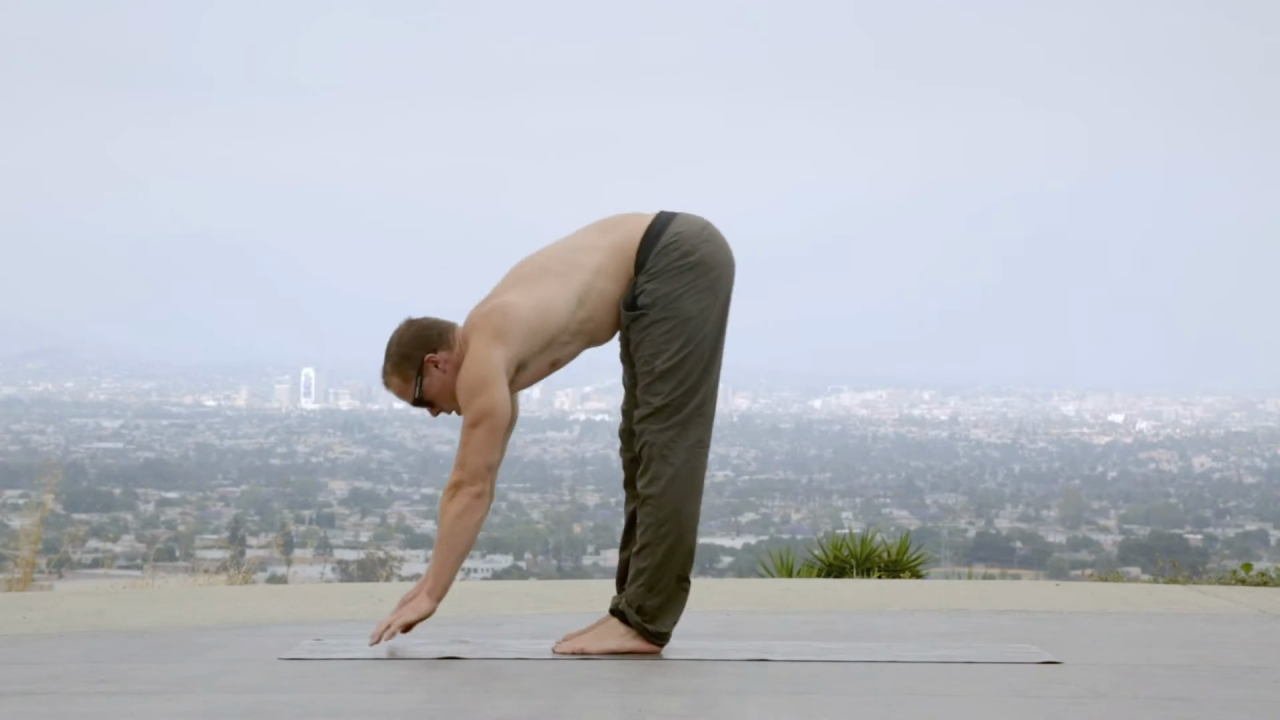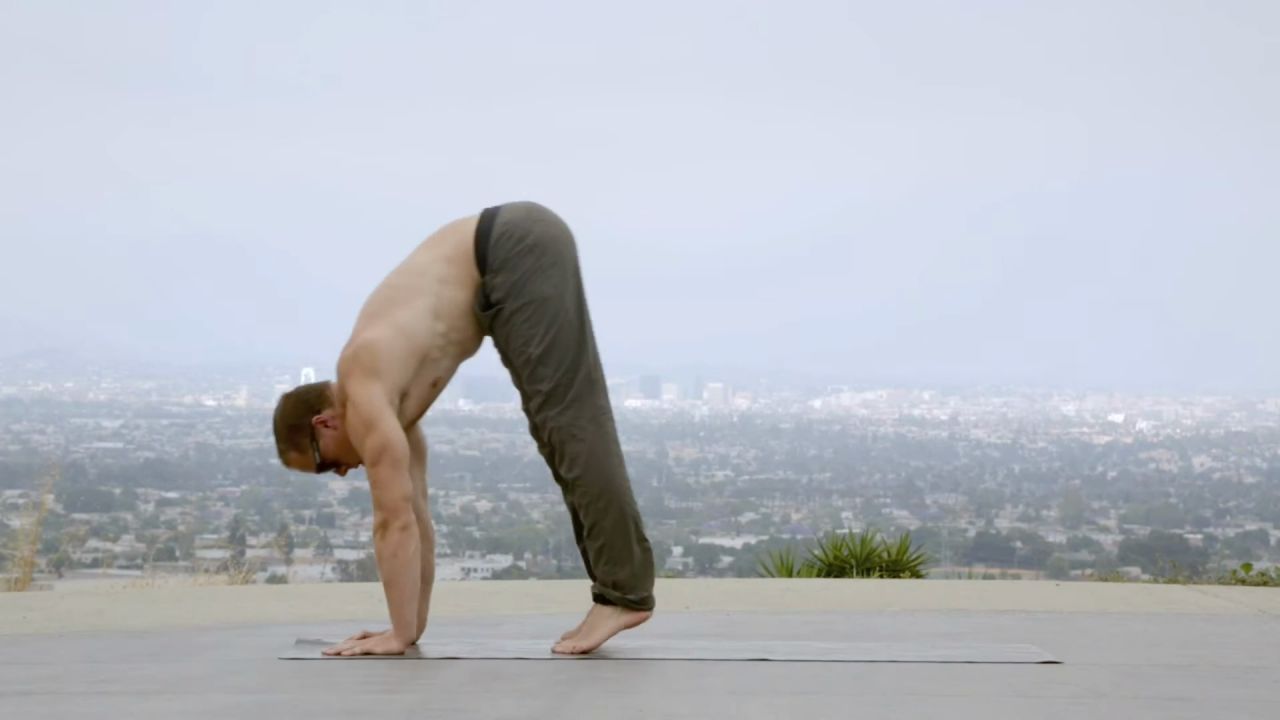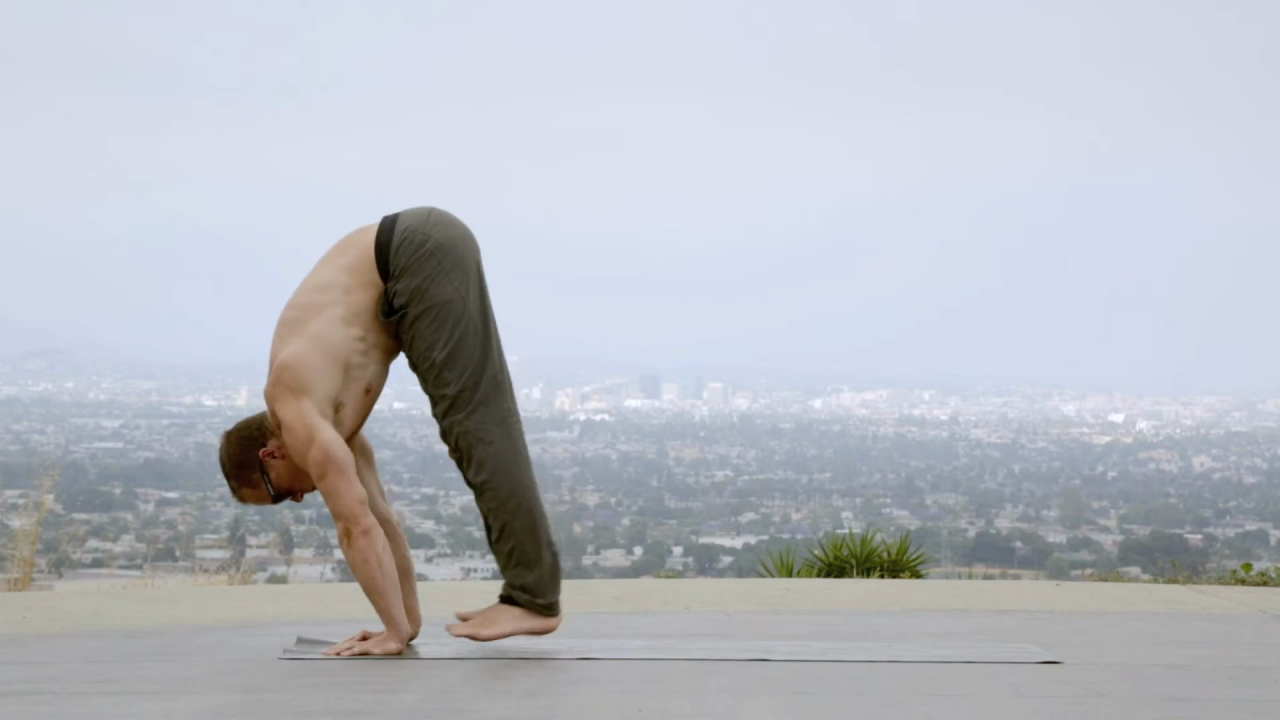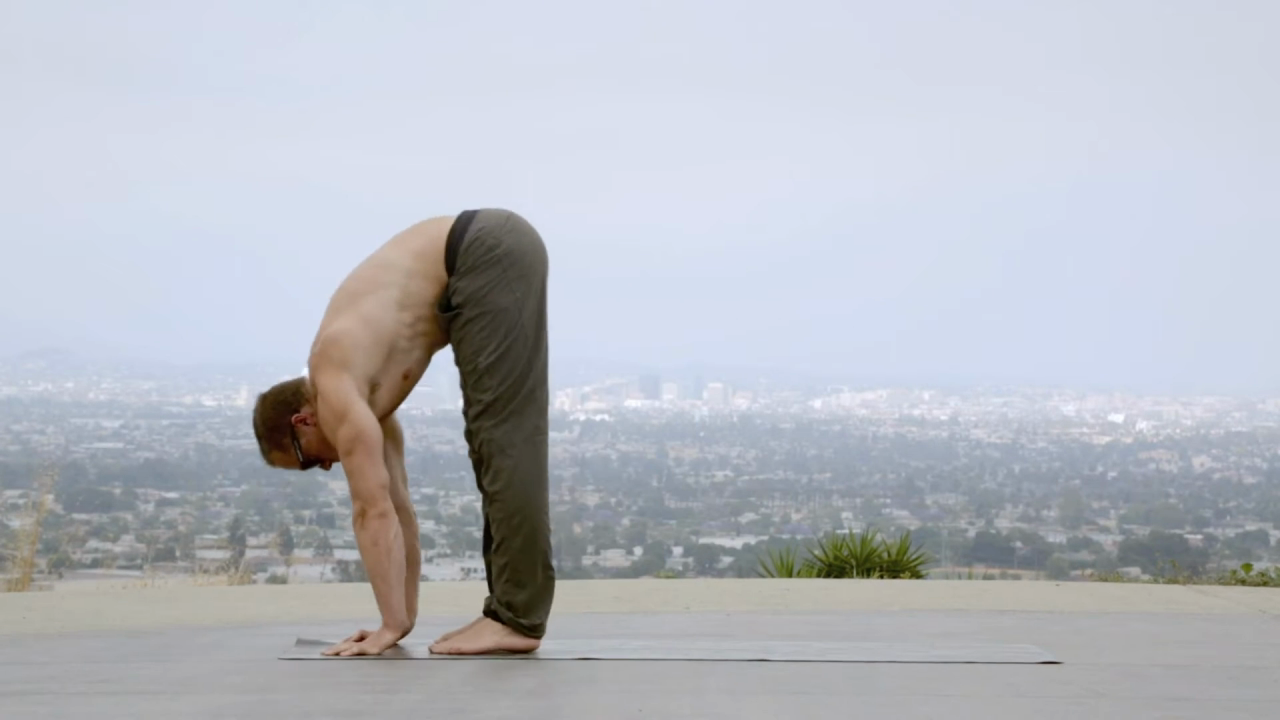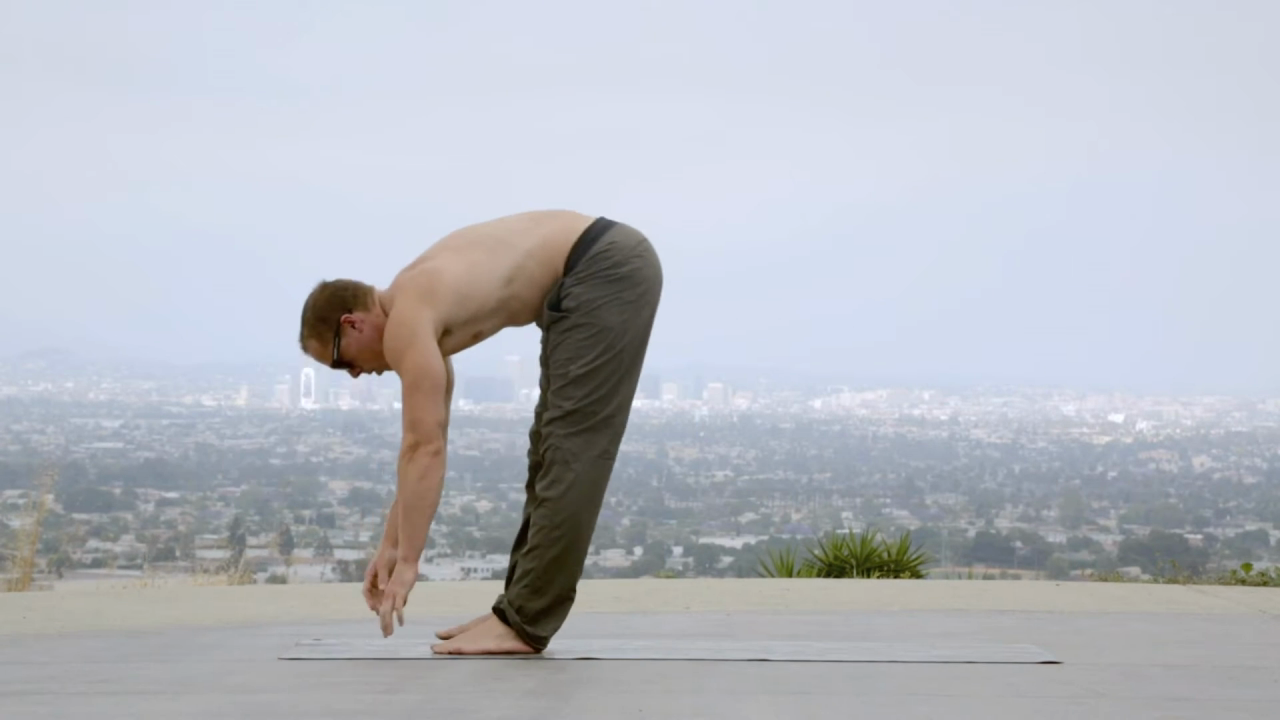
dt=0.3s
person 1, frame 1
left shoulder: (481, 356)
right shoulder: (495, 355)
left elbow: (472, 486)
right elbow: (476, 483)
left wrist: (430, 591)
right wrist: (433, 581)
left hip: (679, 261)
right hip: (674, 263)
left knee: (665, 443)
right knee: (648, 442)
left ankle: (643, 619)
right ankle: (639, 611)
person 1, frame 2
left shoulder: (362, 403)
right shoulder: (389, 404)
left elbow: (396, 523)
right elbow: (414, 519)
left wrist: (399, 633)
right wrist: (412, 624)
left hip: (513, 248)
right hip: (510, 245)
left knee: (564, 421)
right knee: (563, 426)
left ankle: (622, 592)
right ankle: (619, 589)
person 1, frame 3
left shoulder: (295, 419)
right shoulder: (329, 416)
left elbow: (357, 528)
right elbow: (378, 520)
left wrist: (397, 632)
right wrist: (408, 621)
left hip: (426, 251)
right hip: (433, 251)
left knee: (476, 428)
right knee: (474, 431)
left ankle: (532, 597)
right ankle: (528, 593)
person 1, frame 4
left shoulder: (334, 393)
right shoulder: (364, 395)
left elbow: (374, 512)
right elbow: (396, 506)
left wrist: (390, 625)
right wrist: (403, 617)
left hip: (489, 252)
left knee: (504, 438)
right knee: (498, 440)
left ankle: (517, 617)
right ankle: (515, 610)
person 1, frame 5
left shoulder: (405, 320)
right shoulder: (417, 312)
left elbow: (424, 448)
right elbow: (428, 446)
left wrist: (405, 559)
right wrist: (390, 545)
left hip: (607, 269)
right hip: (607, 267)
left knee: (572, 450)
right knee: (558, 449)
left ankle: (523, 619)
right ankle: (521, 612)
